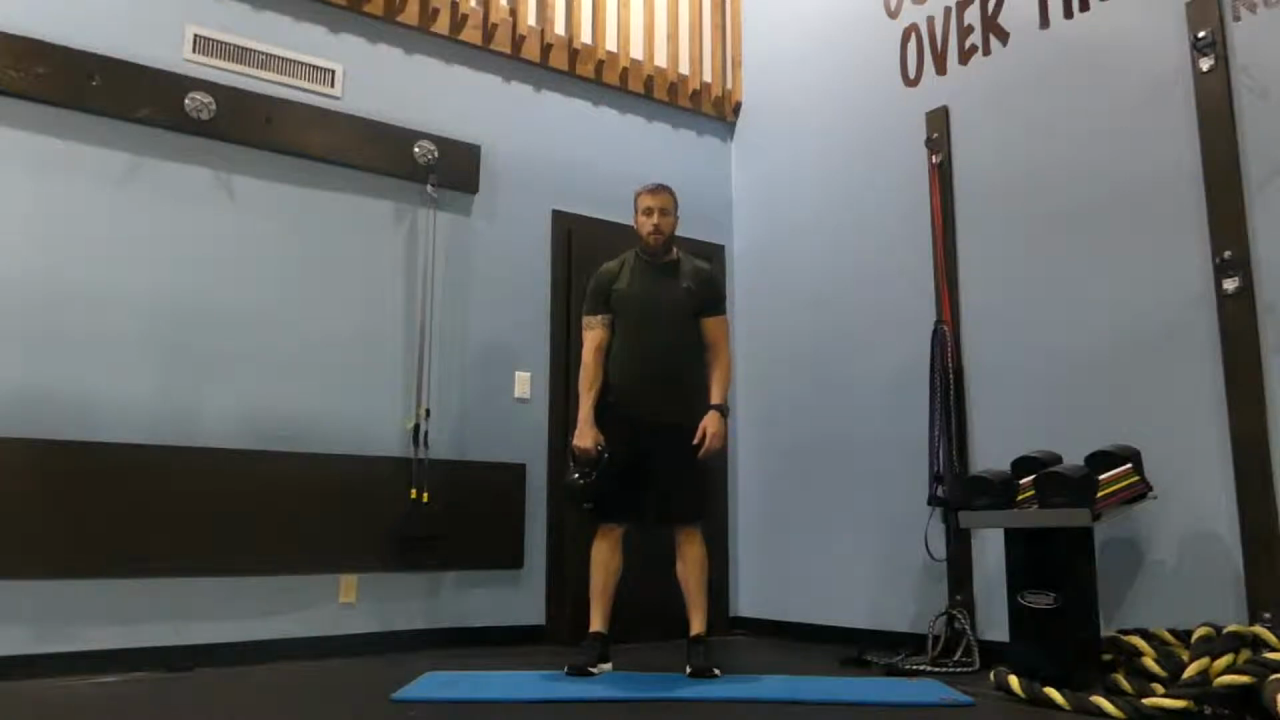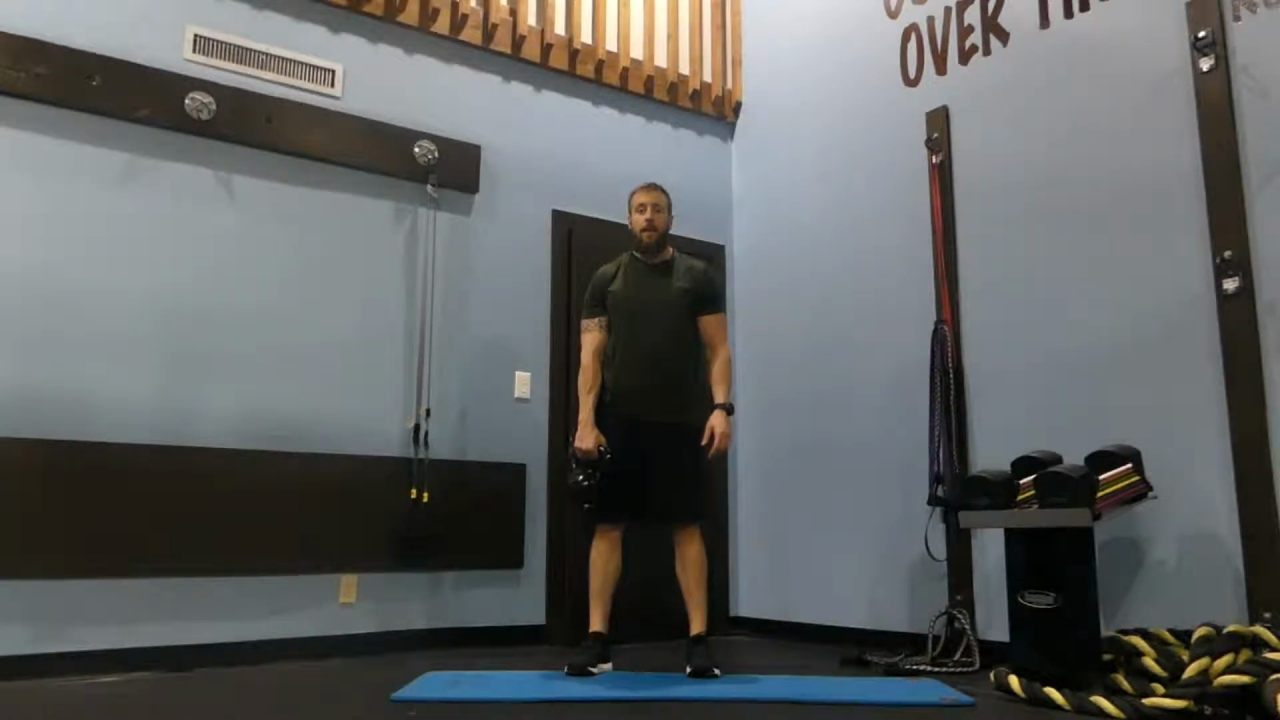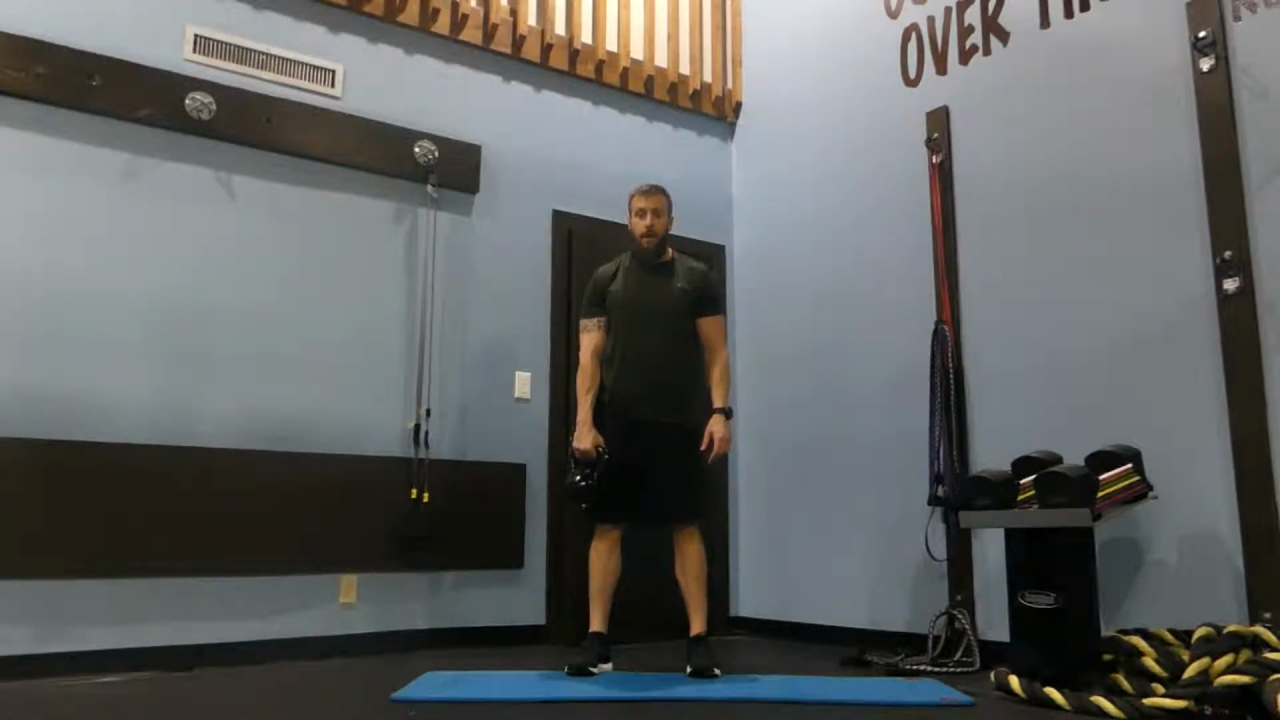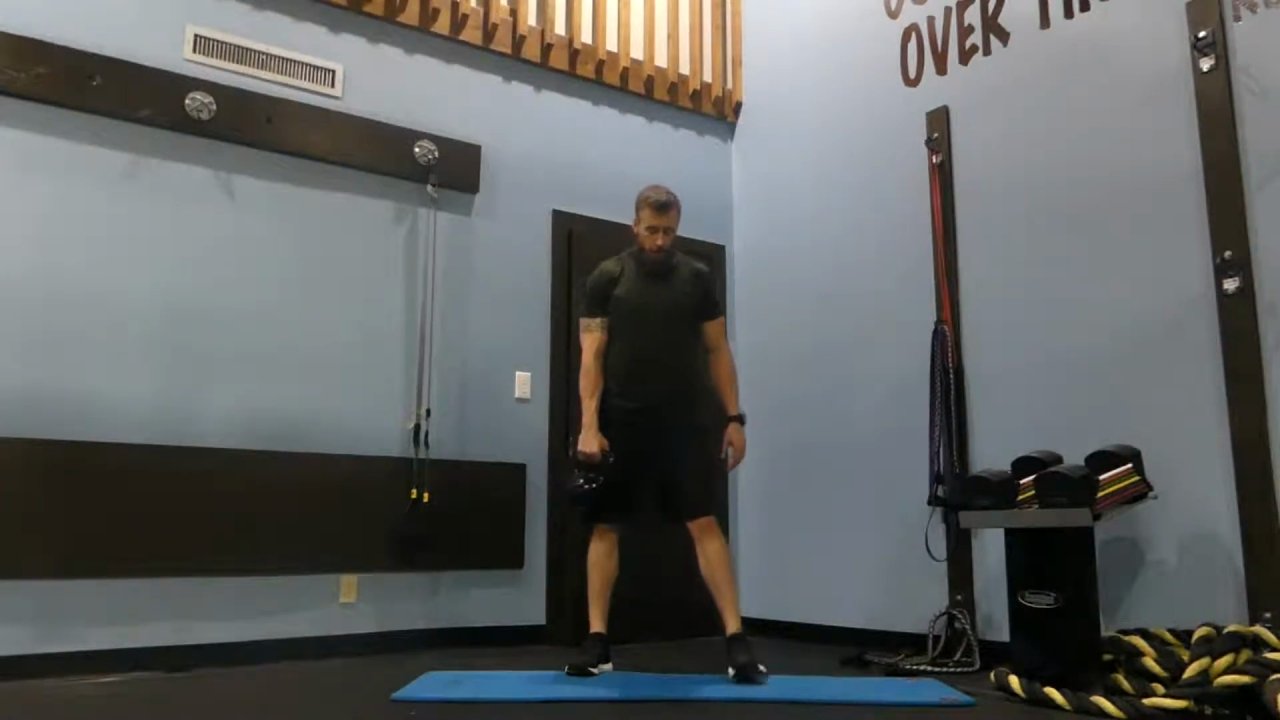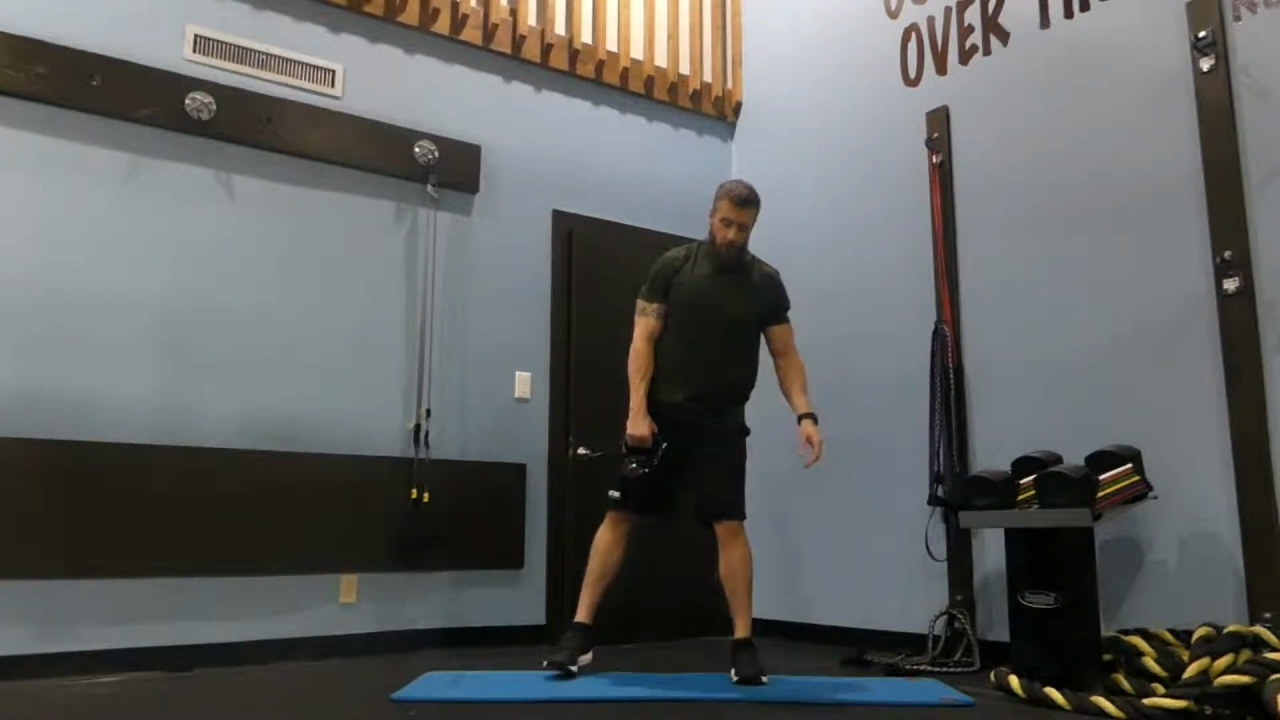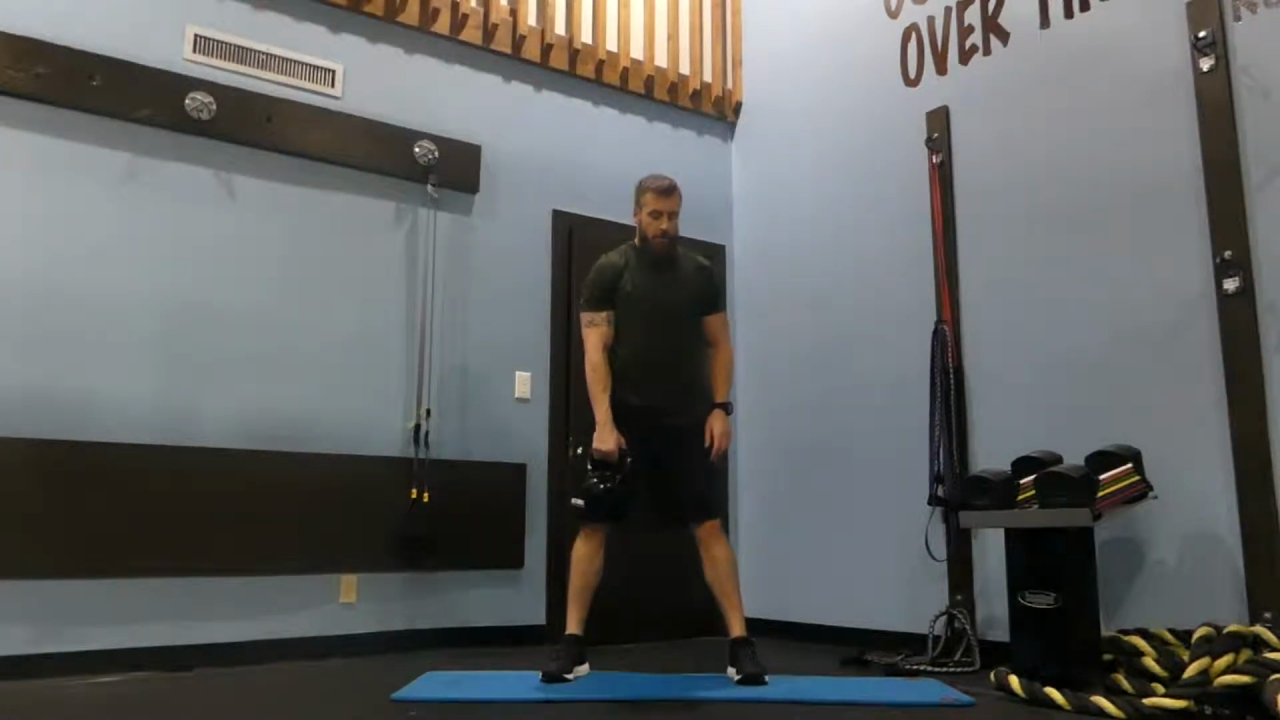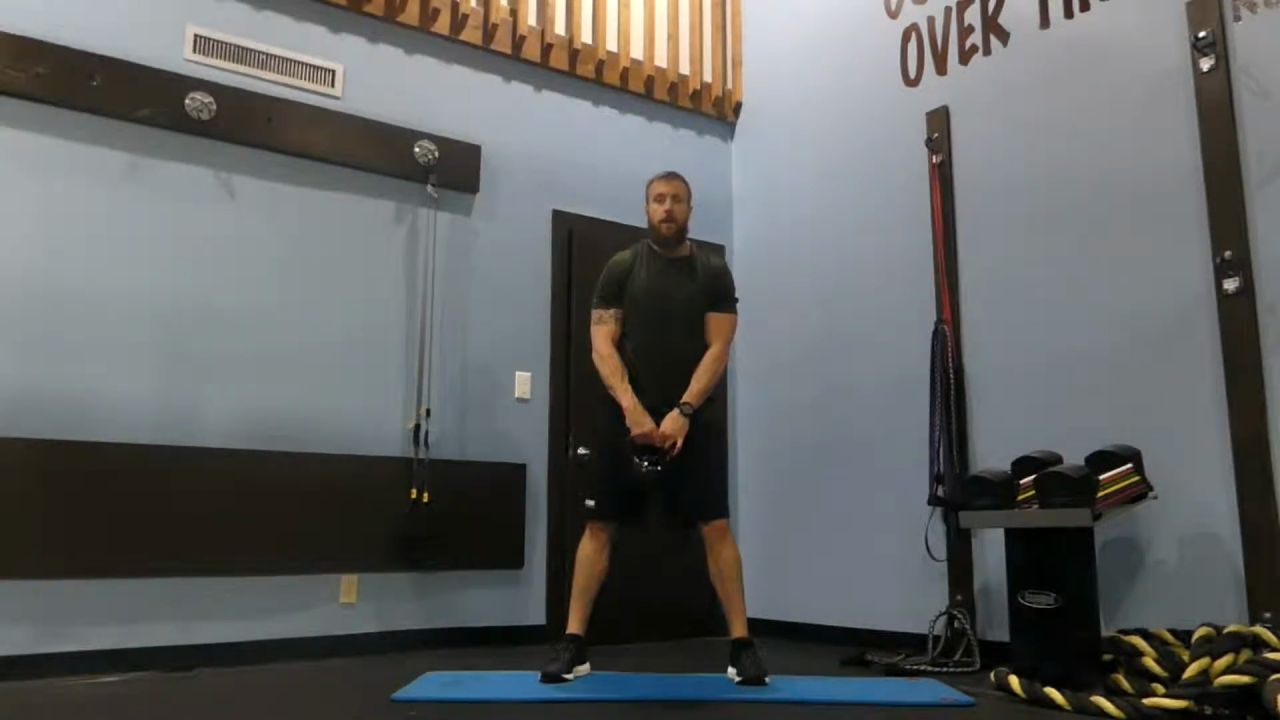
dt=0.7s
person 1, frame 1
left shoulder: (702, 278)
right shoulder: (610, 276)
left elbow: (718, 350)
right elbow: (593, 351)
left wrist: (716, 409)
right wrist: (585, 419)
left hip: (682, 424)
right hip: (619, 422)
left knee: (688, 528)
right knee: (610, 526)
left ankle: (698, 640)
right ankle: (597, 639)
person 1, frame 2
left shoulder: (697, 276)
right shoulder: (607, 279)
left elbow: (717, 348)
right elbow: (592, 354)
left wrist: (720, 406)
right wrist: (586, 422)
left hip: (680, 424)
right hip: (618, 423)
left knee: (687, 528)
right knee: (608, 527)
left ankle: (698, 640)
right ankle: (597, 640)
person 1, frame 3
left shoulder: (697, 277)
right shoulder: (606, 279)
left elbow: (716, 351)
right elbow: (590, 355)
left wrist: (719, 412)
right wrist: (584, 422)
left hip: (680, 424)
right hip: (617, 424)
left knee: (686, 528)
right knee: (607, 527)
left ankle: (699, 641)
right ankle: (597, 640)
person 1, frame 4
left shoulder: (697, 278)
right shoulder: (606, 278)
left elbow: (718, 351)
right elbow: (592, 357)
left wrist: (734, 418)
right wrist: (589, 426)
left hip: (684, 421)
right hip: (621, 422)
left knee: (703, 524)
right knee: (604, 527)
left ankle: (737, 641)
right ankle: (597, 641)
person 1, frame 5
left shoulder: (766, 283)
right shoulder: (673, 266)
left elbow: (785, 355)
right elbow: (643, 340)
left wrist: (805, 414)
right wrist: (637, 410)
left hip: (720, 422)
right hip: (660, 415)
left knee: (729, 528)
right knee: (619, 515)
left ankle: (743, 646)
right ankle: (580, 632)
person 1, frame 6
left shoulder: (701, 273)
right shoulder: (609, 270)
left elbow: (718, 344)
right elbow: (595, 350)
left wrist: (720, 408)
right wrist: (604, 423)
left hip: (684, 423)
right hip: (622, 421)
left knee: (708, 528)
right knee: (593, 526)
left ankle: (739, 643)
right ankle: (572, 644)
person 1, frame 7
left shoulder: (714, 273)
right shoulder: (621, 268)
left elbow: (718, 349)
right elbow: (603, 345)
left wrist: (683, 411)
right wrist: (632, 408)
left hip: (693, 419)
right hip: (628, 418)
left knee: (715, 527)
right knee: (599, 526)
left ankle: (741, 645)
right ankle: (573, 644)
